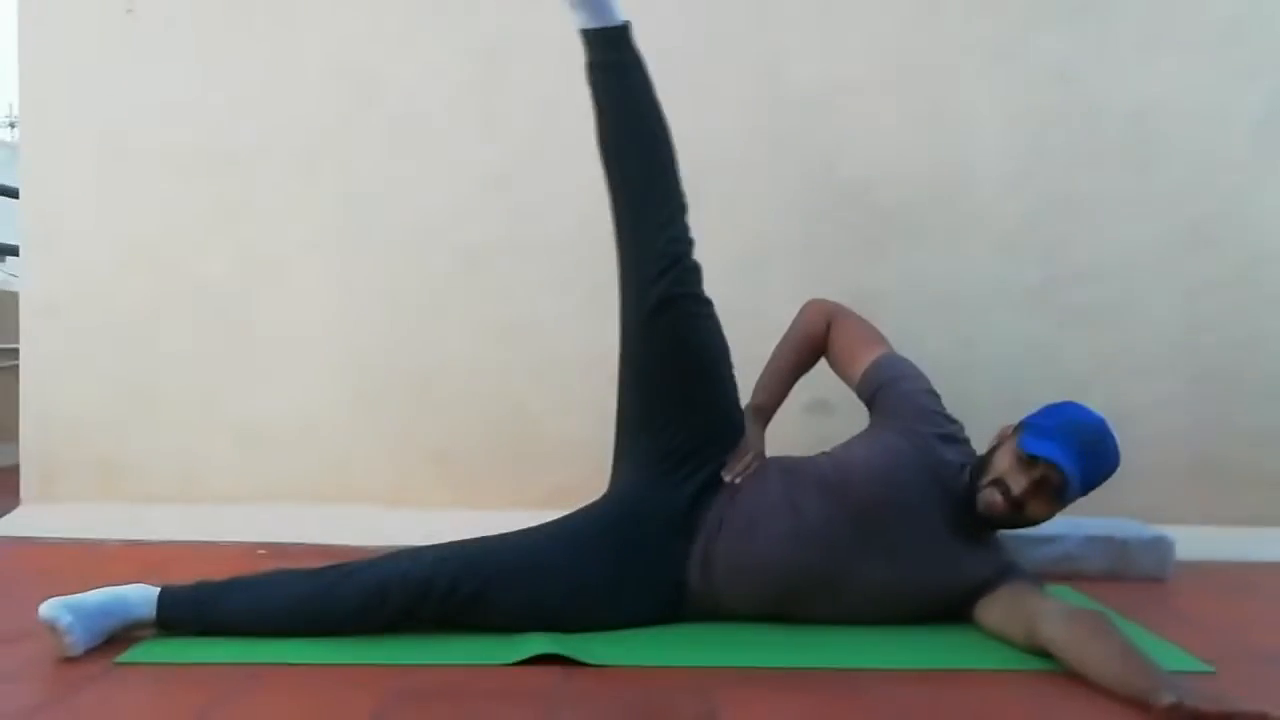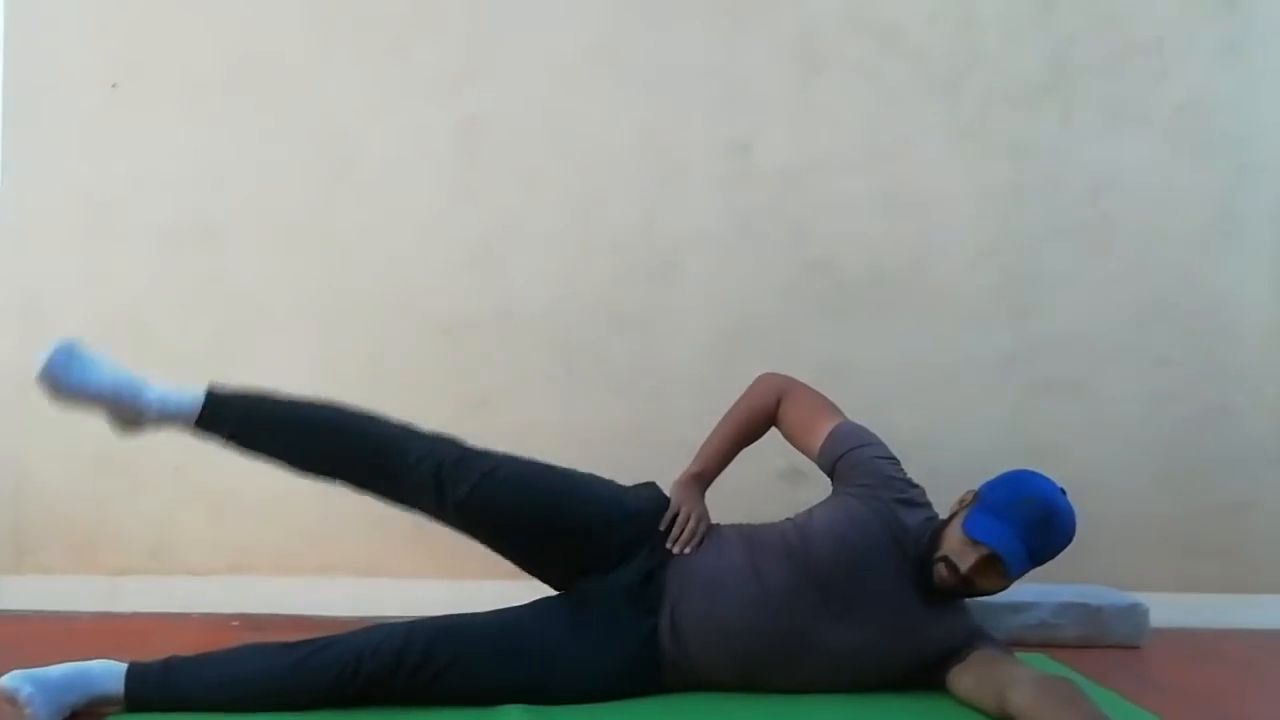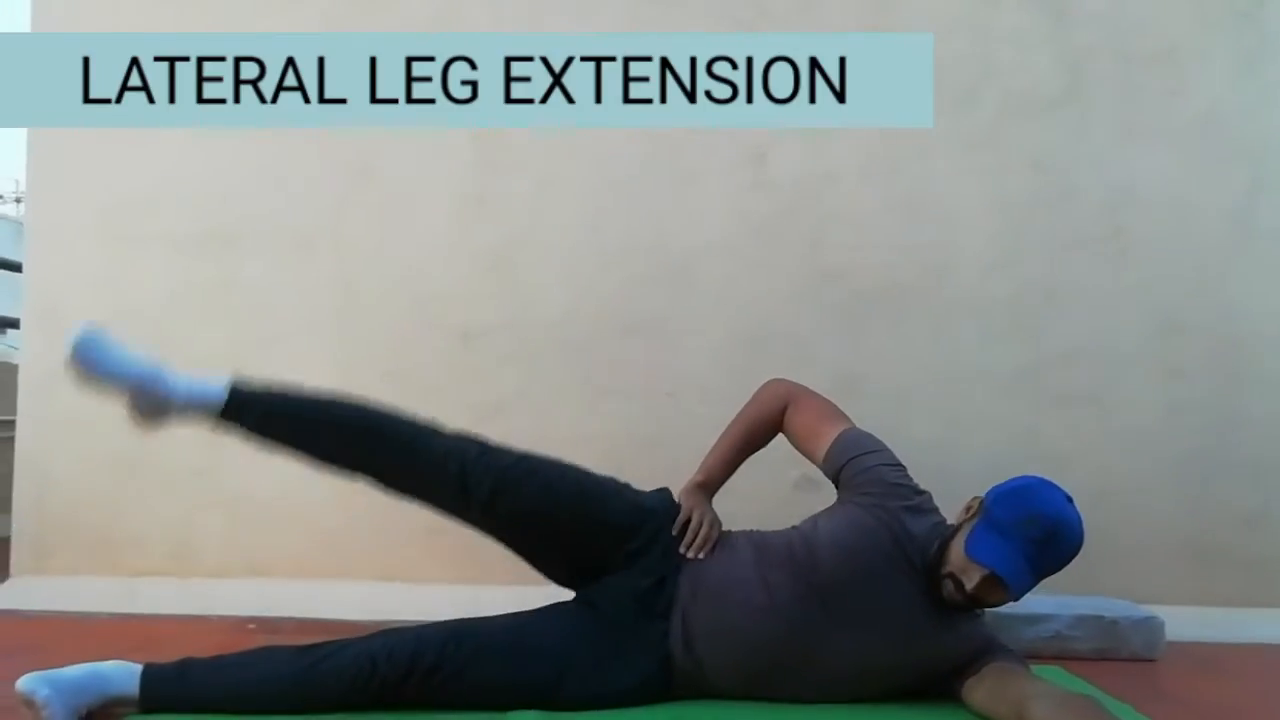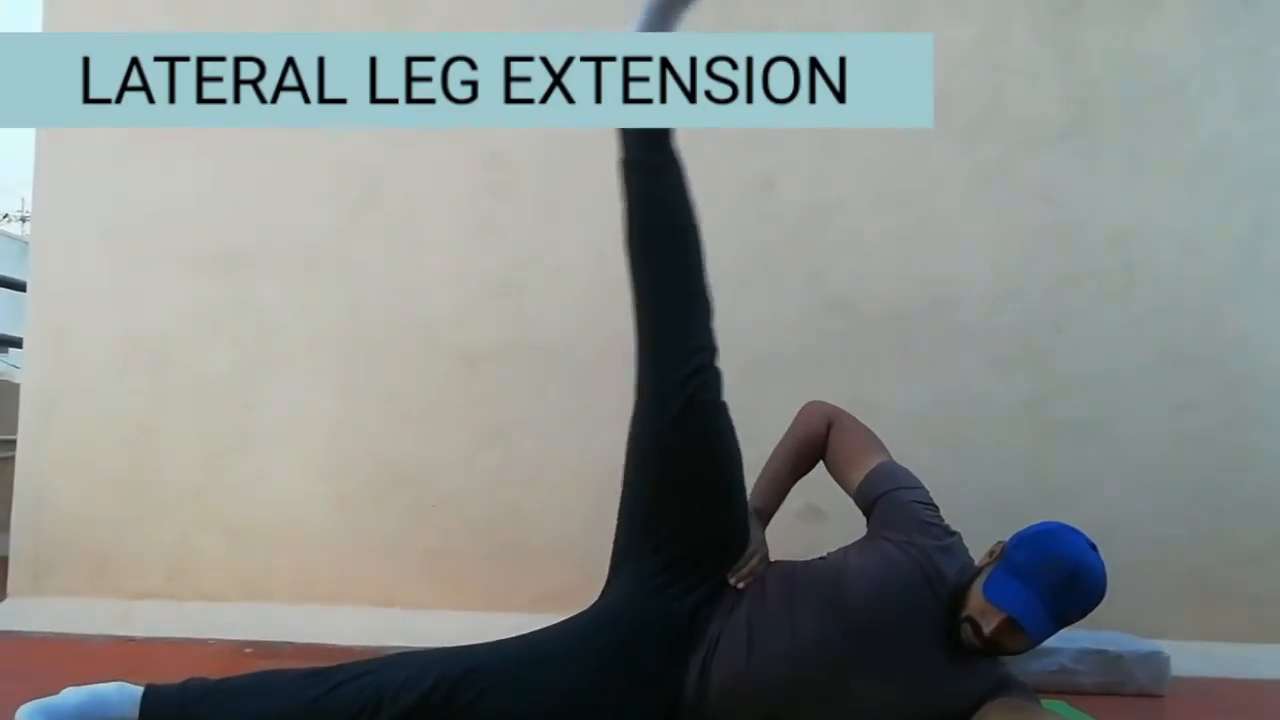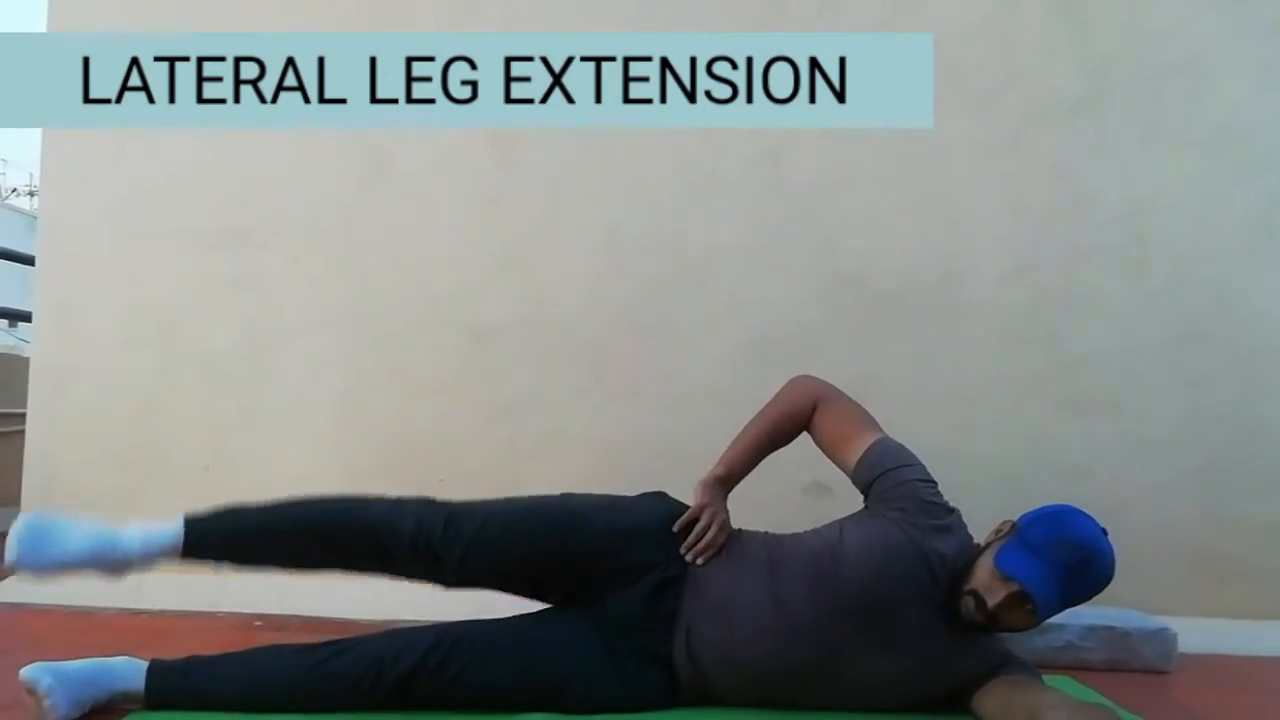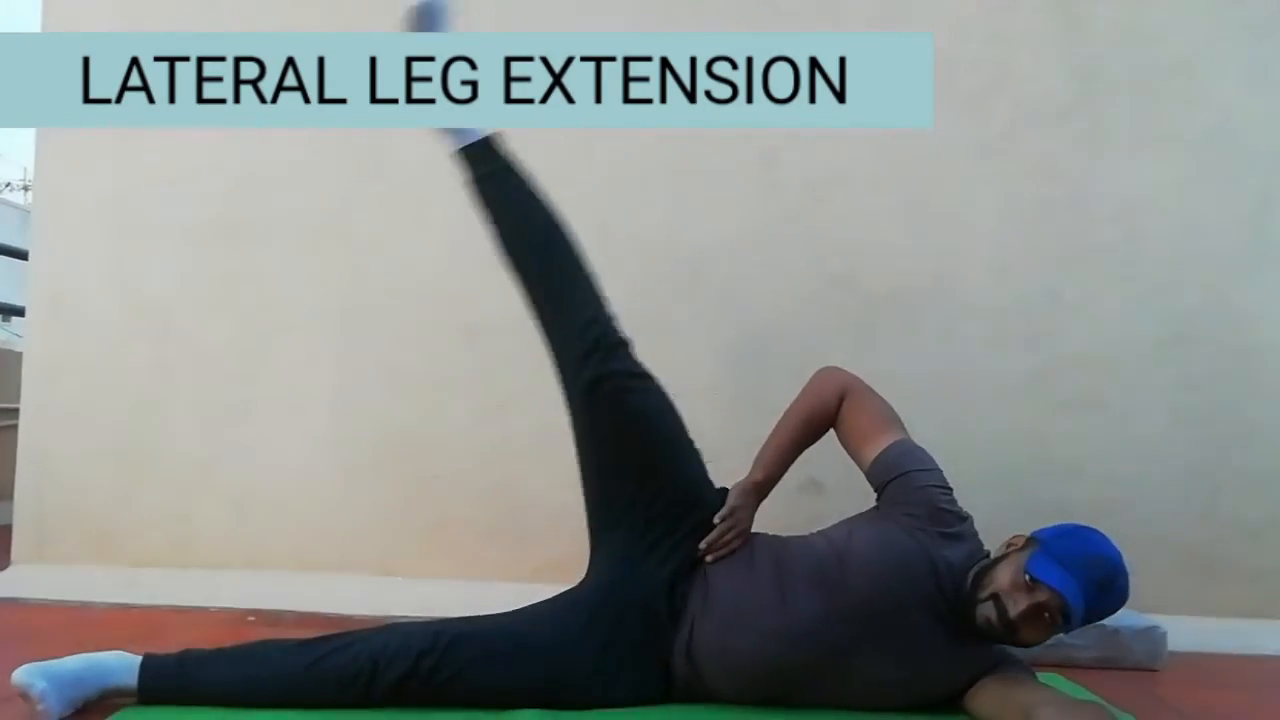
dt=0.7s
person 1, frame 1
left shoulder: (978, 572)
right shoulder: (930, 434)
right elbow: (827, 314)
right wrist: (756, 419)
left hip: (655, 581)
right hip: (686, 482)
left knee: (429, 587)
right knee: (665, 275)
left ankle: (147, 606)
person 1, frame 2
right shoulder: (889, 493)
right elbow: (779, 387)
right wrist: (695, 477)
right hip: (633, 545)
right knee: (439, 473)
right ankle: (170, 401)
person 1, frame 3
right shoulder: (898, 503)
right elbow: (785, 394)
right wrist: (701, 486)
right hip: (647, 551)
right knee: (451, 464)
right ankle: (190, 393)
person 1, frame 4
right shoulder: (925, 541)
right elbow: (824, 418)
right wrist: (753, 518)
right hip: (687, 585)
right knee: (682, 369)
right ankle: (643, 111)
person 1, frame 5
right shoulder: (925, 515)
right elbow: (815, 393)
right wrist: (717, 484)
right hip: (655, 559)
right knee: (427, 534)
right ankle: (144, 538)
person 1, frame 6
right shoulder: (936, 525)
right elbow: (838, 386)
right wrist: (751, 492)
right hip: (667, 555)
right knee: (592, 348)
right ankle: (466, 126)
